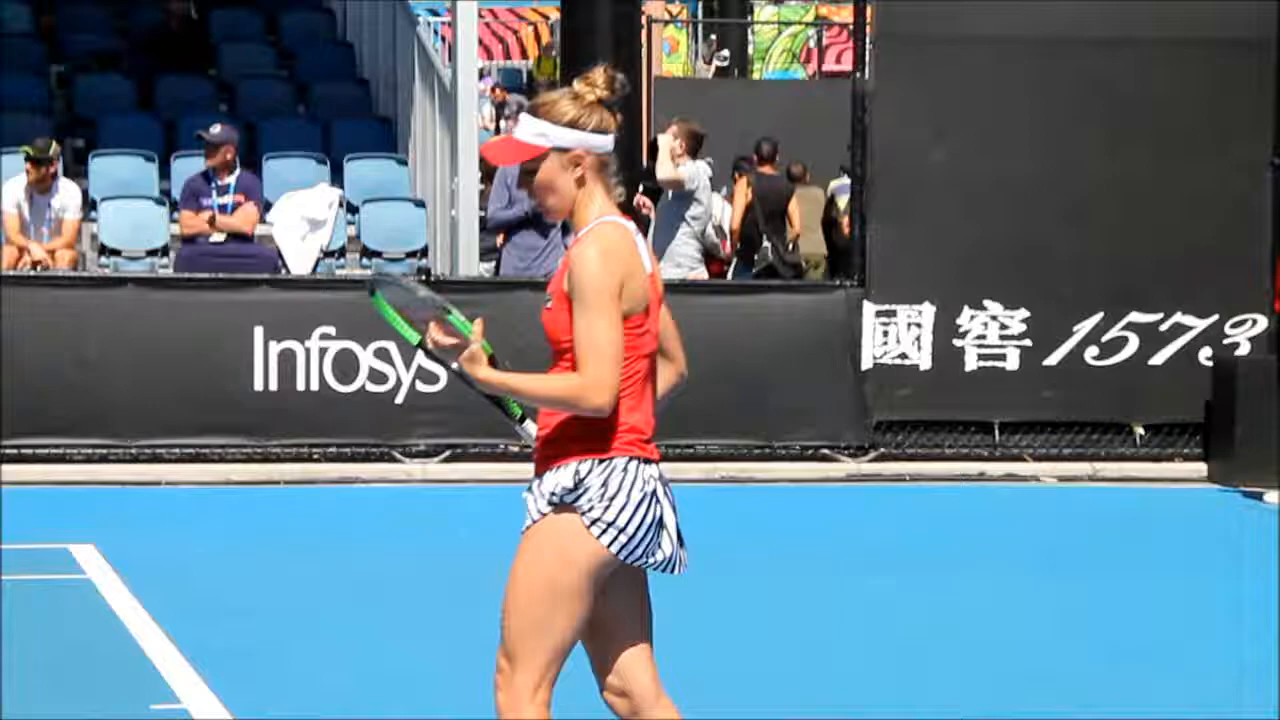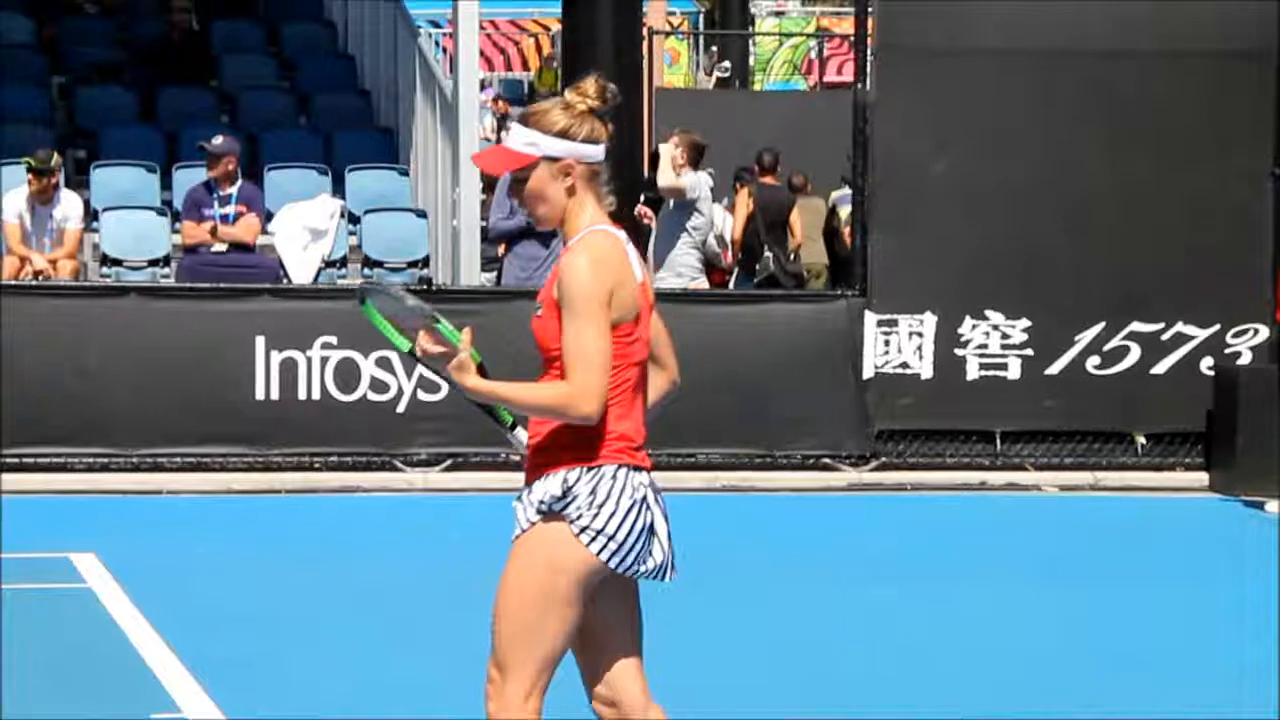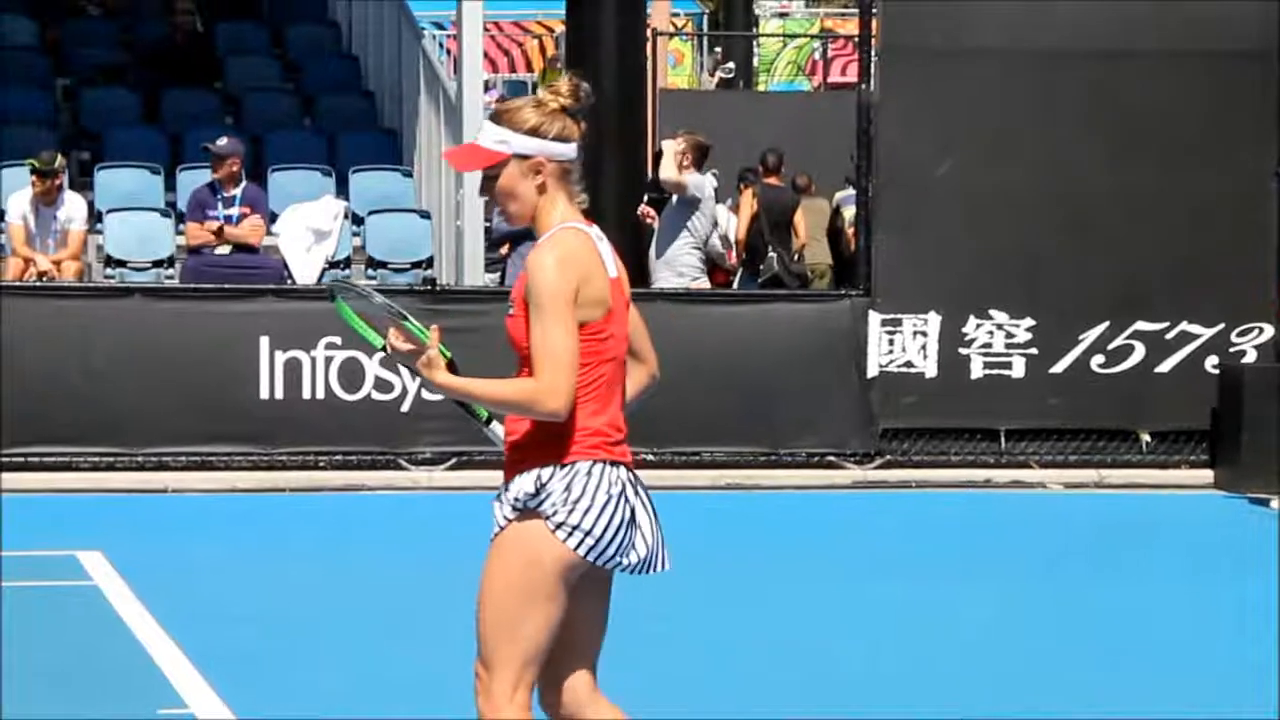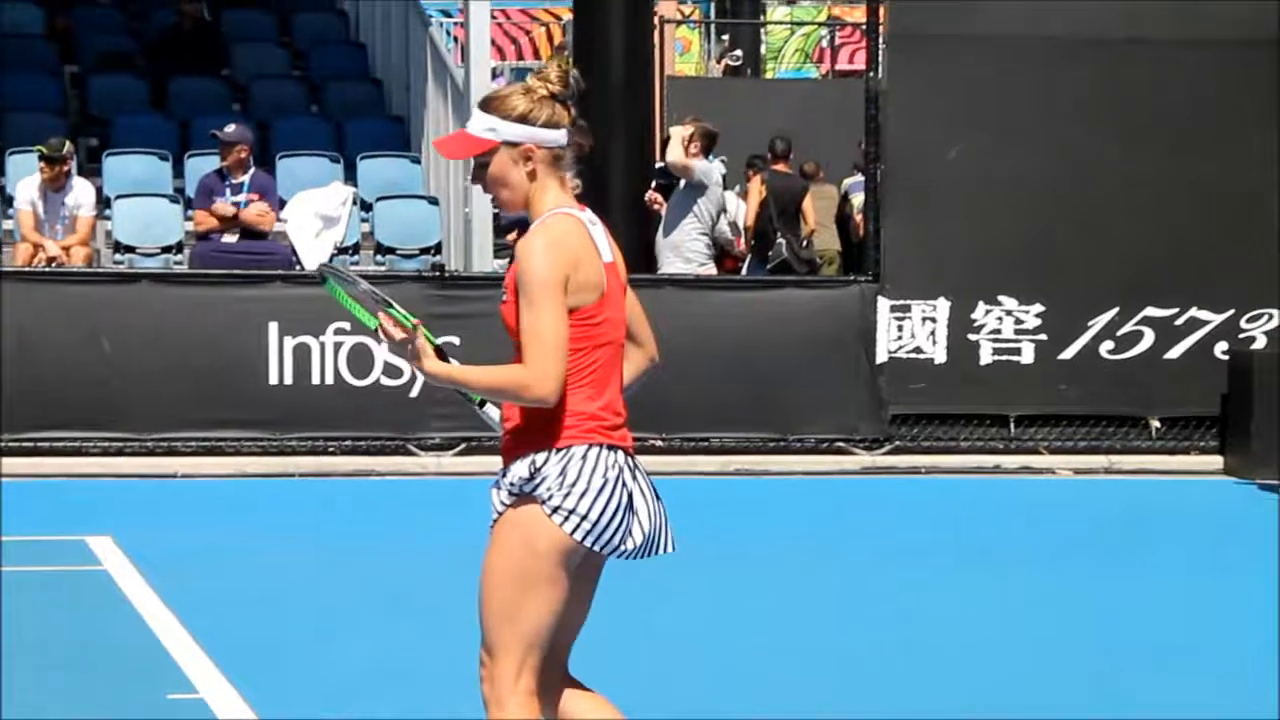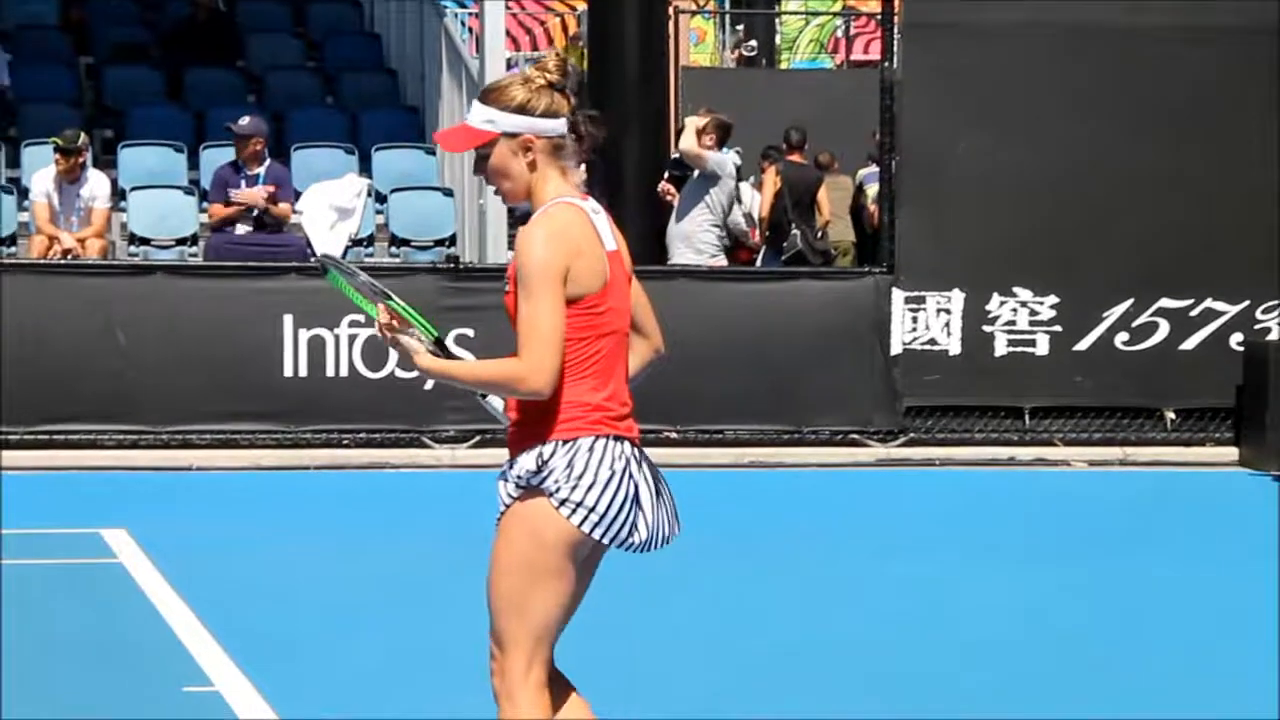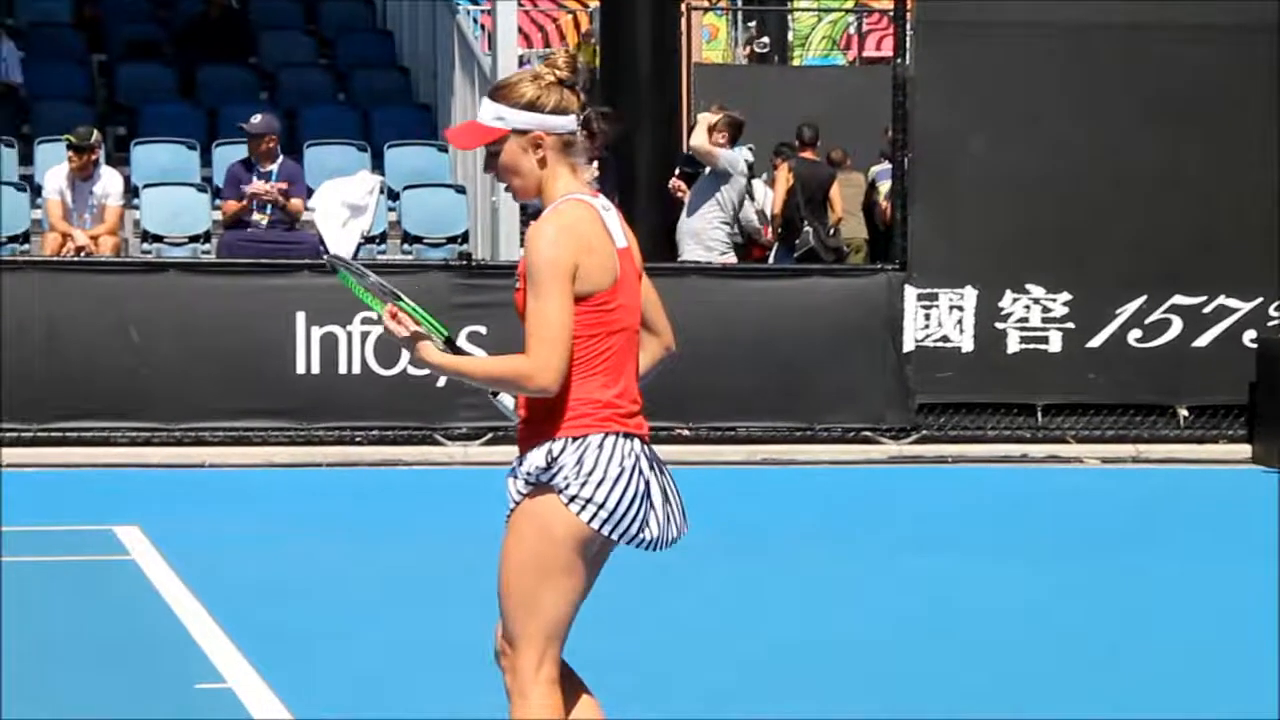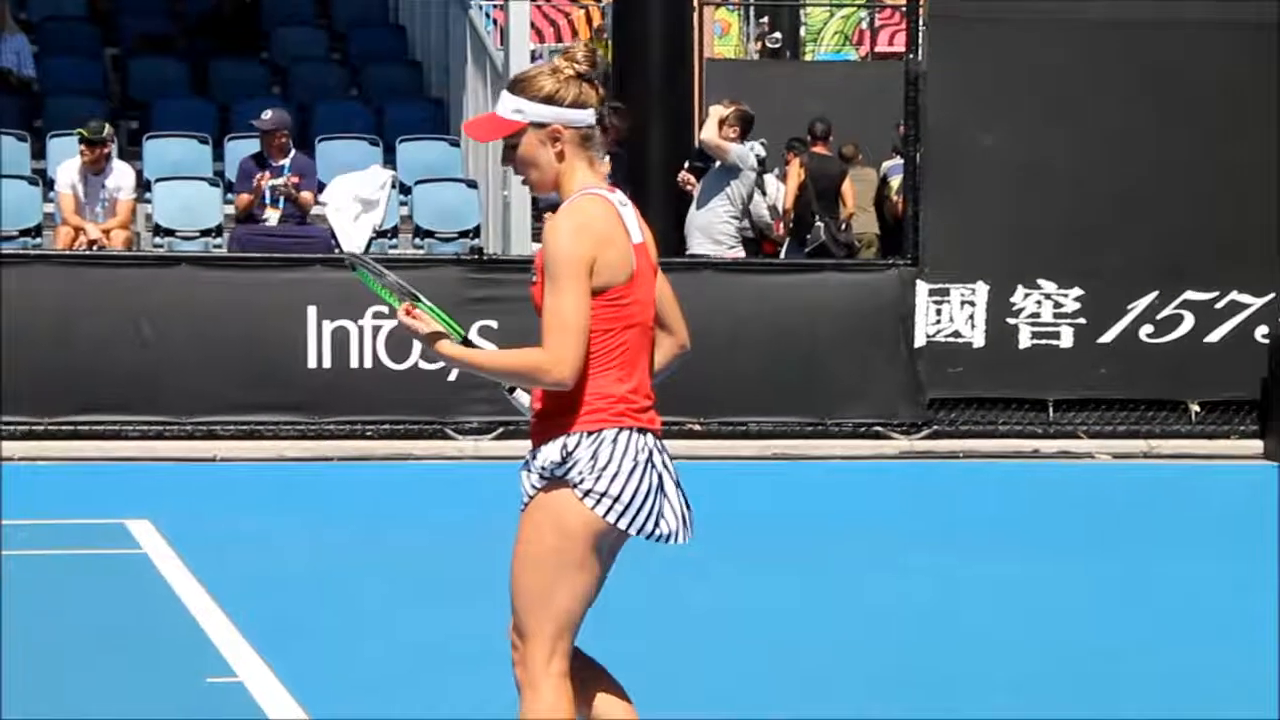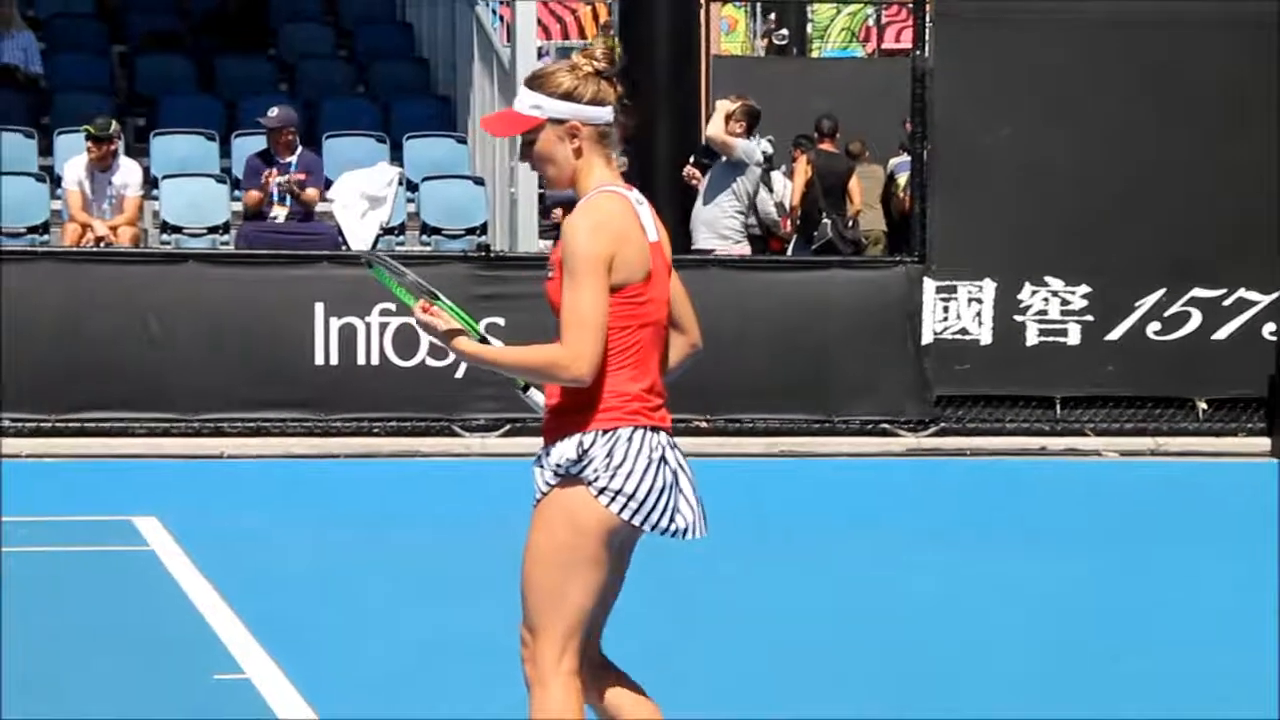
dt=0.1s
person 1, frame 1
left shoulder: (594, 251)
right shoulder: (624, 242)
left elbow: (596, 391)
right elbow: (671, 364)
left wrist: (484, 374)
left hip: (590, 486)
right hip: (618, 481)
person 1, frame 2
left shoulder: (584, 261)
right shoulder: (616, 251)
left elbow: (584, 399)
right elbow: (663, 373)
left wrist: (472, 382)
right wrist: (613, 429)
left hip: (578, 493)
right hip: (610, 489)
person 1, frame 3
left shoulder: (552, 258)
right shoulder: (594, 246)
left elbow: (552, 398)
right elbow: (644, 366)
left wrist: (444, 380)
left hip: (558, 489)
right hip: (595, 484)
person 1, frame 4
left shoulder: (545, 243)
right shoulder: (589, 231)
left elbow: (541, 384)
right elbow: (642, 350)
left wrist: (433, 367)
left hip: (555, 473)
right hip: (594, 468)
person 1, frame 5
left shoulder: (545, 235)
right shoulder: (595, 222)
left elbow: (535, 377)
right elbow: (650, 340)
left wrist: (425, 359)
left hip: (561, 465)
right hip: (605, 457)
right knee: (521, 660)
person 1, frame 6
left shoulder: (554, 232)
right shoulder: (606, 220)
left elbow: (542, 373)
right elbow: (660, 339)
left wrist: (434, 358)
left hip: (569, 461)
right hip: (614, 454)
right knee: (525, 652)
person 1, frame 7
left shoulder: (572, 225)
right shoulder: (622, 214)
left elbow: (559, 366)
right elbow: (674, 337)
left wrist: (452, 350)
left hip: (583, 455)
right hip: (621, 448)
left knee: (537, 663)
right knee: (551, 654)
person 1, frame 8
left shoulder: (590, 222)
right shoulder: (636, 211)
left elbow: (577, 361)
right elbow: (686, 337)
left wrist: (468, 347)
left hip: (596, 452)
right hip: (633, 447)
left knee: (547, 660)
right knee: (575, 654)
